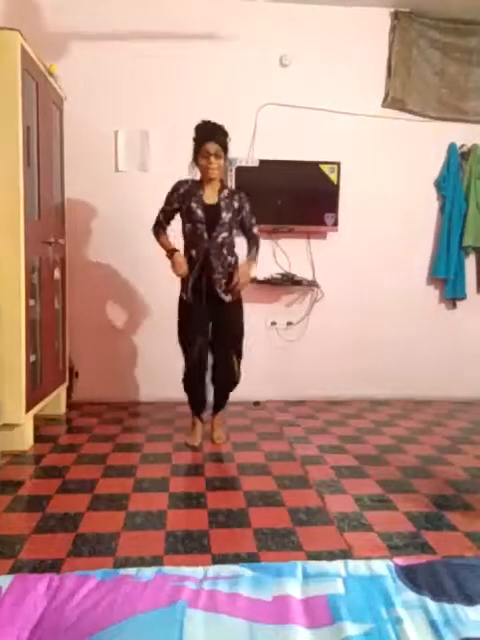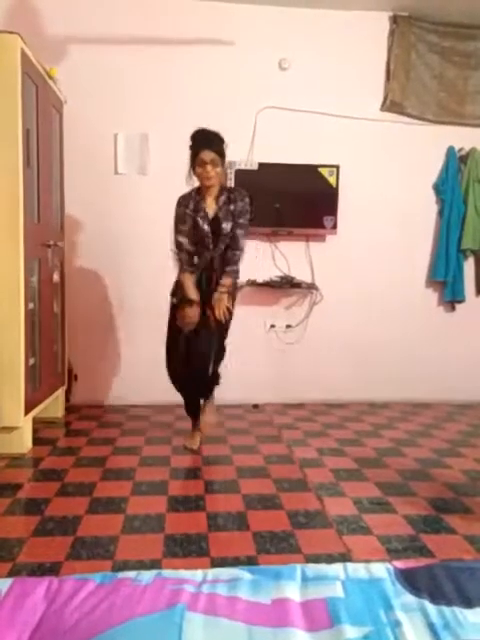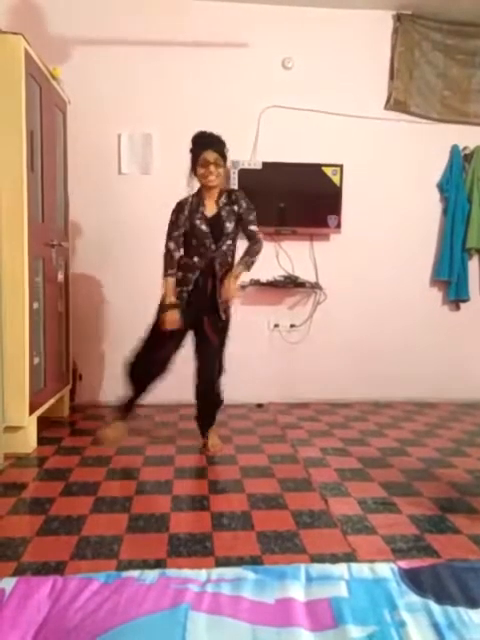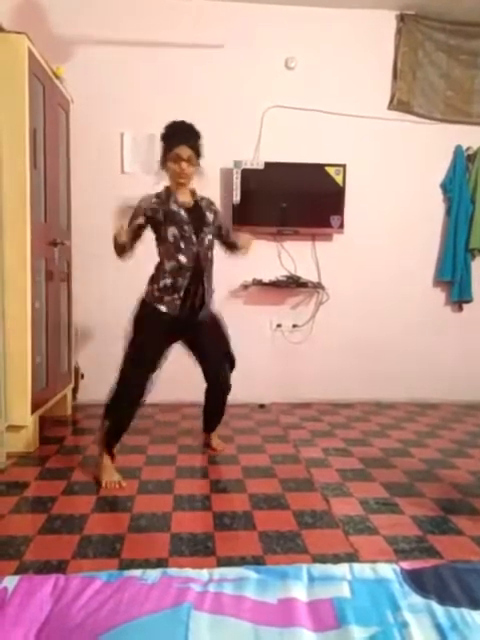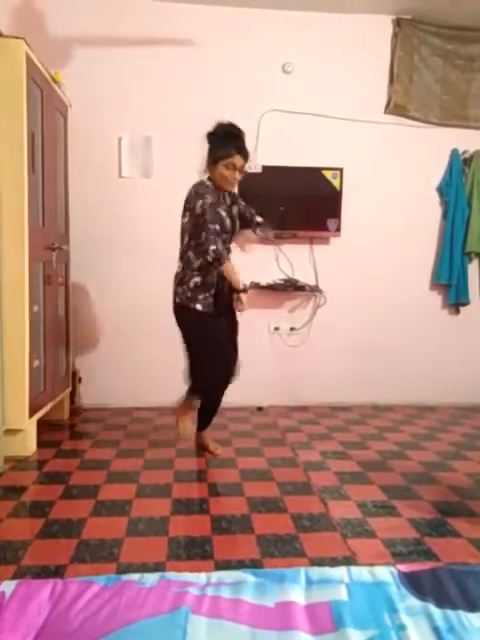
dt=1s
person 1, frame 1
left shoulder: (237, 198)
right shoulder: (183, 191)
left elbow: (253, 235)
right elbow: (159, 228)
left wrist: (249, 262)
right wrist: (174, 253)
left hip: (225, 283)
right hip: (194, 283)
left knee: (228, 354)
right knee: (194, 355)
left ankle: (217, 414)
right ankle: (197, 419)
person 1, frame 2
left shoulder: (238, 199)
right shoulder: (186, 203)
left elbow: (236, 247)
right elbow: (183, 254)
left wrist: (223, 291)
right wrist: (190, 300)
left hip: (221, 288)
right hip: (188, 289)
left knee: (204, 354)
right knee: (179, 359)
left ankle: (208, 399)
right ankle: (196, 424)
person 1, frame 3
left shoulder: (237, 201)
right shoulder: (185, 208)
left elbow: (256, 241)
right elbow: (171, 257)
left wrist: (234, 275)
right wrist: (168, 304)
left hip: (217, 295)
right hip: (185, 290)
left knee: (210, 367)
right knee: (152, 357)
left ankle: (208, 430)
right ankle: (122, 417)
person 1, frame 4
left shoulder: (207, 205)
right shoulder: (155, 203)
left elbow: (228, 238)
right elbow: (124, 249)
left wrist: (240, 239)
right wrist: (123, 235)
left hip: (200, 306)
right hip: (163, 303)
left knee: (221, 373)
right knee: (133, 378)
left ankle: (210, 432)
right ankle: (106, 457)
person 1, frame 5
left shoulder: (232, 200)
right shoulder: (202, 194)
left elbow: (260, 226)
right elbow: (210, 243)
left wrist: (252, 233)
right wrist: (238, 285)
left hip: (220, 298)
right hip: (194, 299)
left knee: (223, 370)
right knee: (212, 367)
left ankle: (200, 432)
right ankle: (187, 406)
